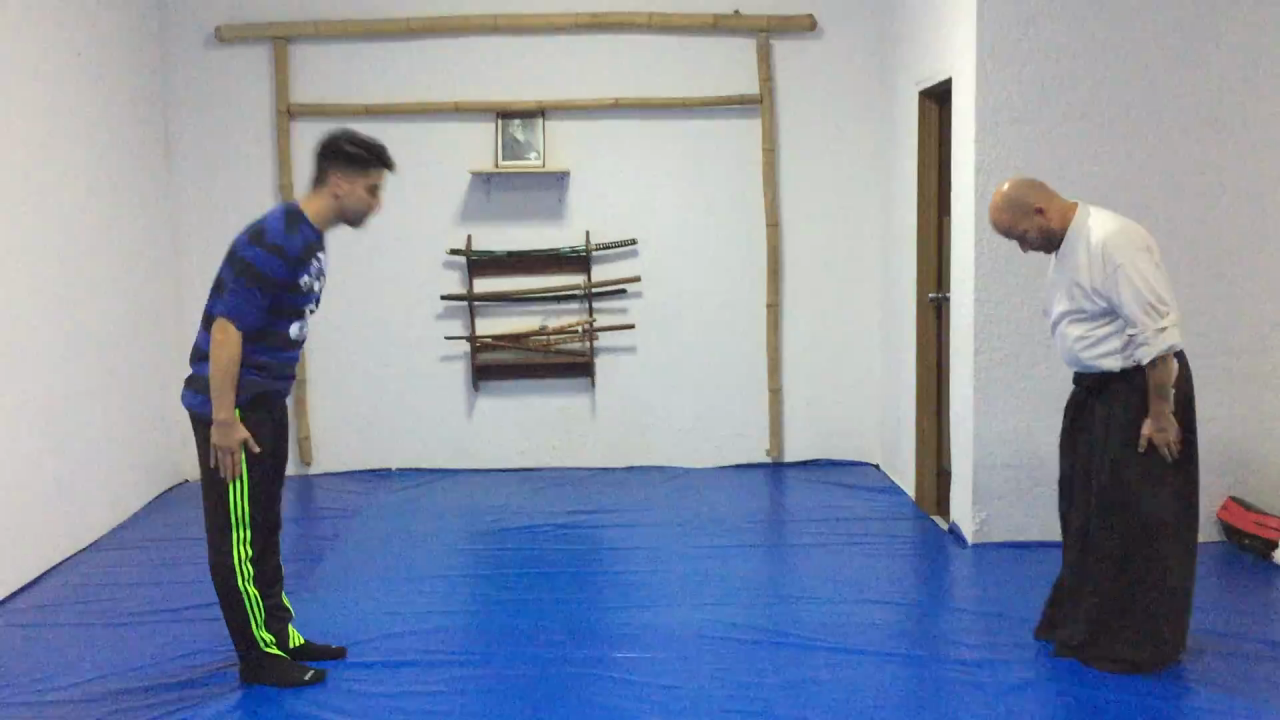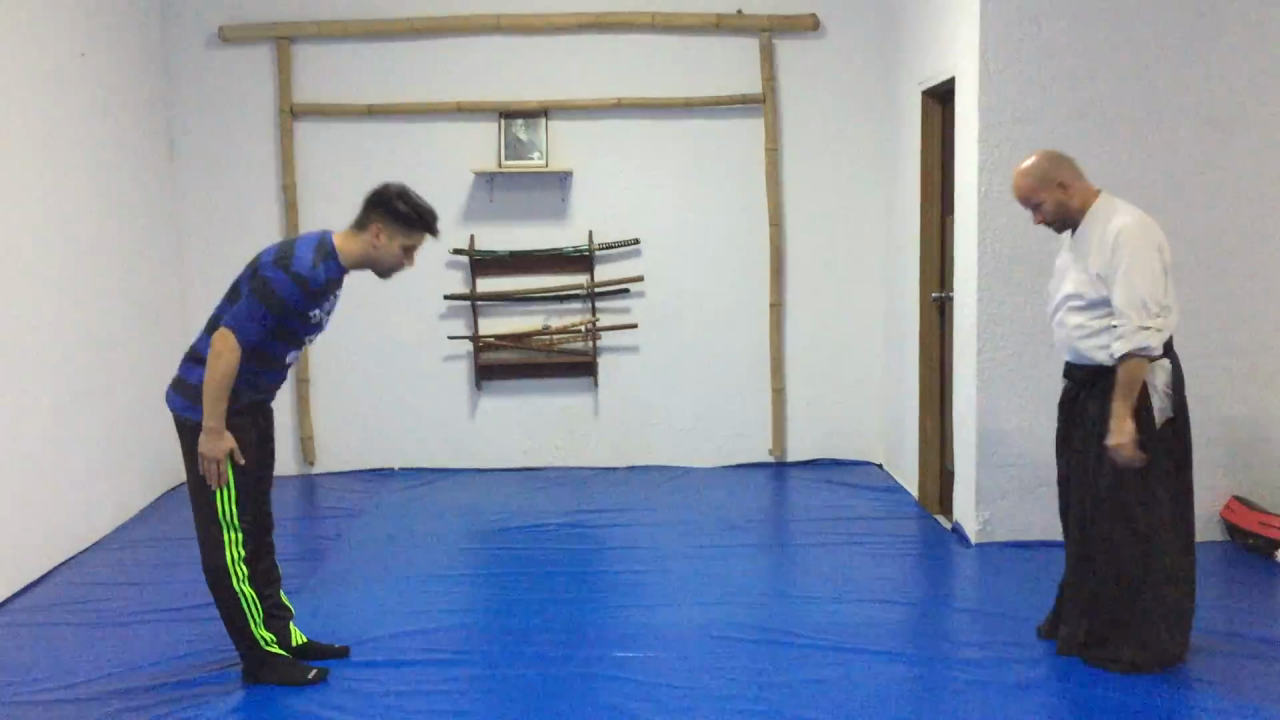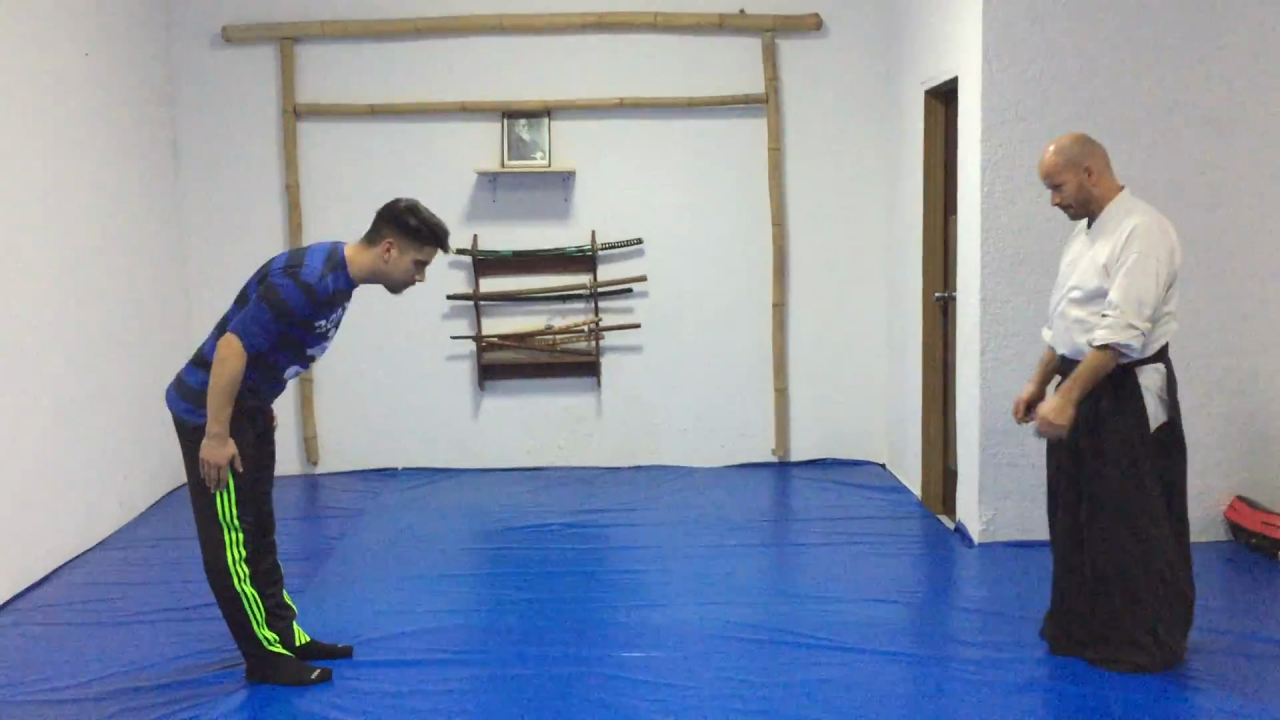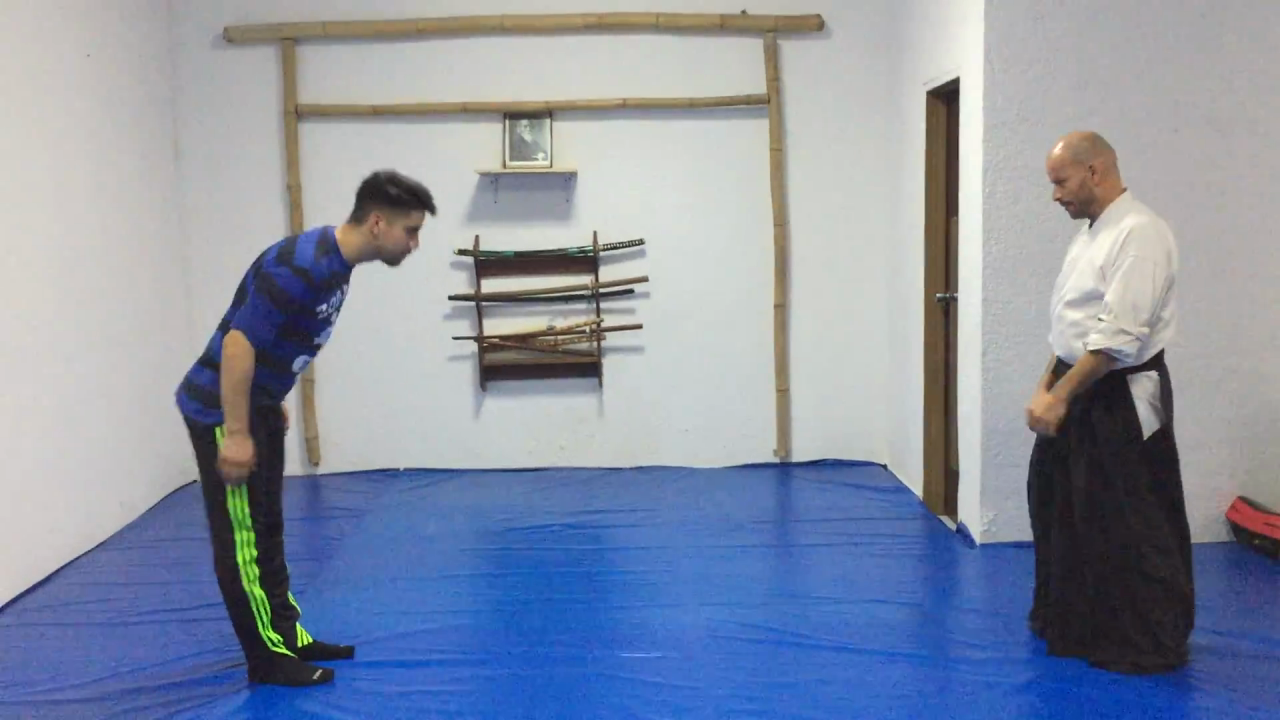
dt=0.2s
person 1, frame 1
left shoulder: (1113, 241)
right shoulder: (1066, 245)
left elbow: (1157, 333)
left wrist: (1160, 414)
left hip: (1137, 393)
right hip: (1096, 391)
left knee: (1136, 519)
right knee: (1086, 510)
left ankle: (1136, 641)
right ankle: (1082, 623)
person 1, frame 2
left shoulder: (1127, 232)
right shoulder: (1077, 235)
left elbow: (1138, 335)
left wrist: (1122, 416)
right wrist: (1079, 395)
left hip: (1135, 393)
right hip: (1086, 387)
left knee: (1134, 519)
right knee: (1086, 512)
left ankle: (1143, 640)
right ankle: (1085, 621)
person 1, frame 3
left shoulder: (1142, 230)
right shoulder: (1088, 231)
left elbow: (1122, 333)
left wrist: (1067, 398)
right wrist: (1039, 384)
left hip: (1126, 394)
right hip: (1084, 387)
left knee: (1132, 521)
right knee: (1077, 512)
left ankle: (1145, 640)
right ankle: (1083, 622)
person 1, frame 4
left shoulder: (1140, 234)
right shoulder: (1092, 232)
left elbow: (1117, 336)
left wrist: (1060, 397)
right wrist: (1047, 386)
left hip: (1122, 400)
right hip: (1082, 393)
left knee: (1130, 525)
right knee: (1059, 504)
left ankle: (1148, 642)
right ankle: (1070, 621)
person 2, frame 1
left shoulder: (311, 237)
right shoulder: (274, 241)
right elbow: (226, 329)
right wrist: (223, 418)
left hip: (266, 399)
right hip: (233, 403)
left knee: (265, 524)
right knee: (237, 530)
left ankle: (282, 634)
right ankle: (260, 655)
person 2, frame 2
left shoulder: (329, 263)
right shoulder: (298, 270)
right elbow: (227, 340)
right wrist: (212, 430)
left hip: (250, 404)
right hip: (211, 406)
left knee: (256, 525)
right knee: (228, 532)
left ankle: (282, 633)
right ankle: (262, 655)
person 2, frame 3
left shoulder: (339, 274)
right shoulder: (307, 280)
right elbow: (232, 346)
right wrist: (216, 435)
left hip: (249, 409)
right hip: (209, 410)
left knee: (257, 529)
right knee: (230, 536)
left ankle: (286, 634)
right ankle: (266, 655)
person 2, frame 4
left shoulder: (335, 261)
right shoulder: (300, 265)
right elbow: (239, 343)
right wrist: (235, 432)
left hip: (259, 405)
right hip: (219, 409)
left knee: (266, 528)
right knee: (241, 535)
left ankle: (288, 634)
right ankle: (268, 655)
